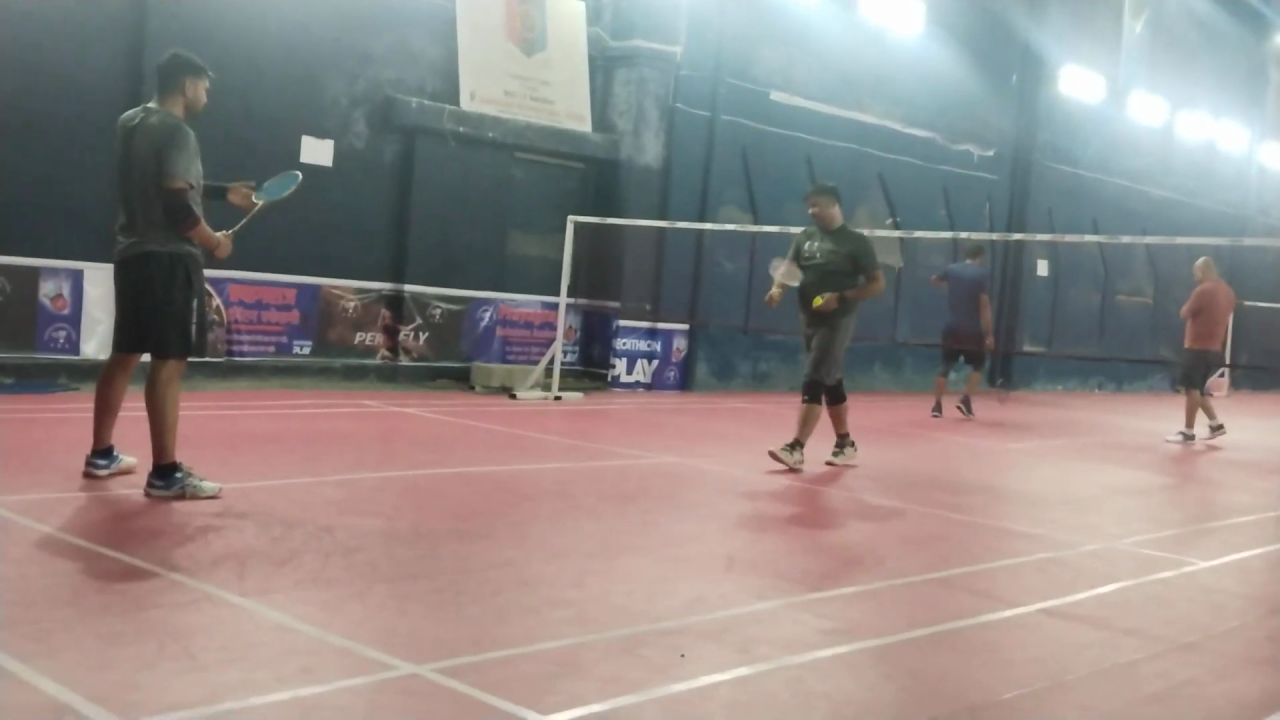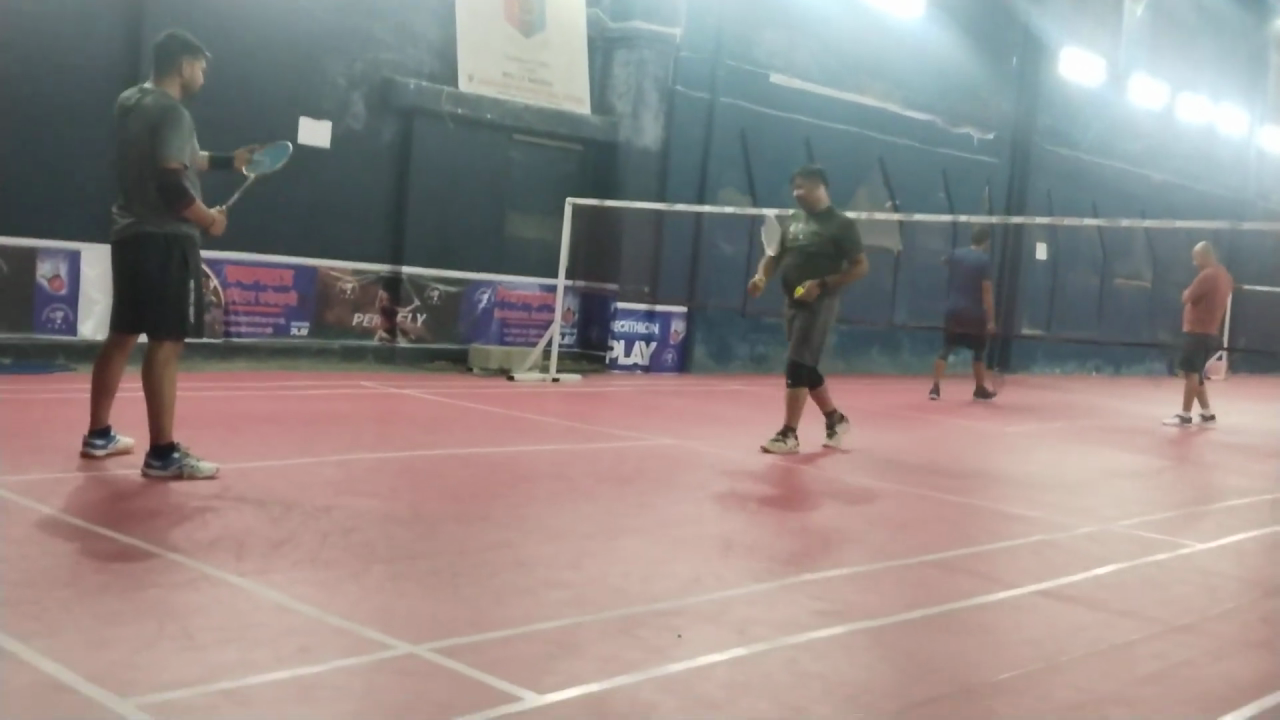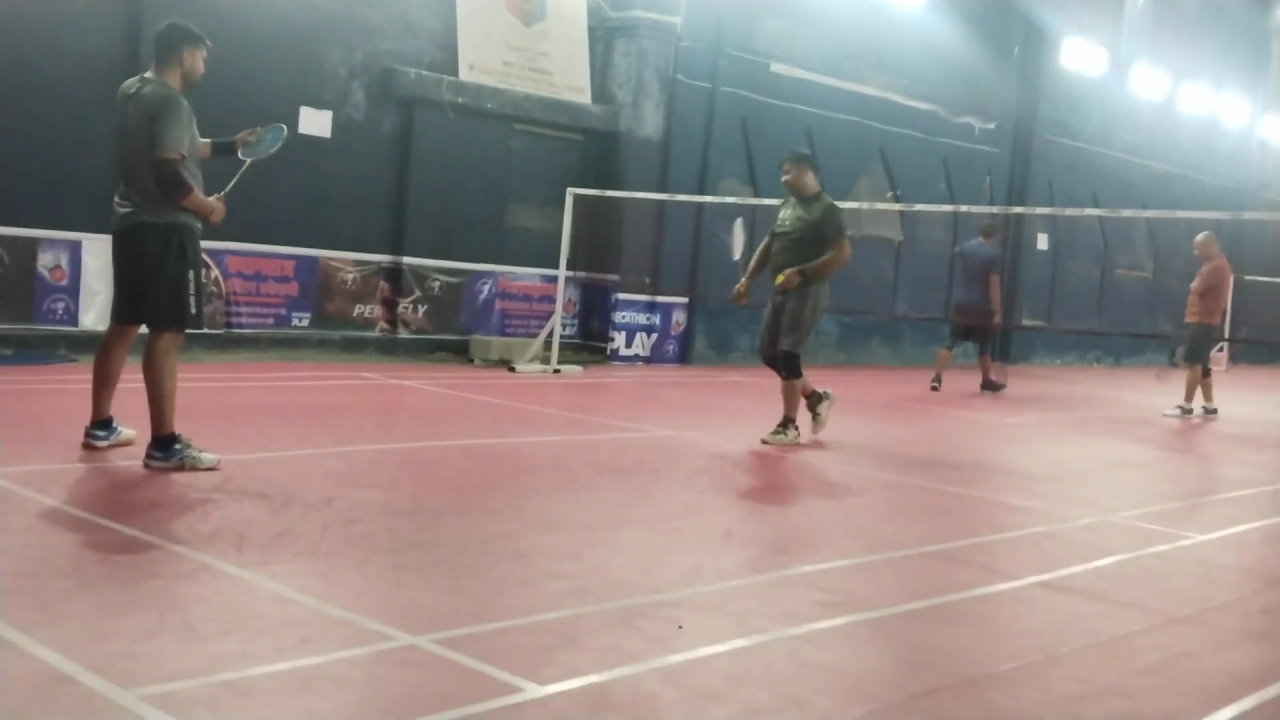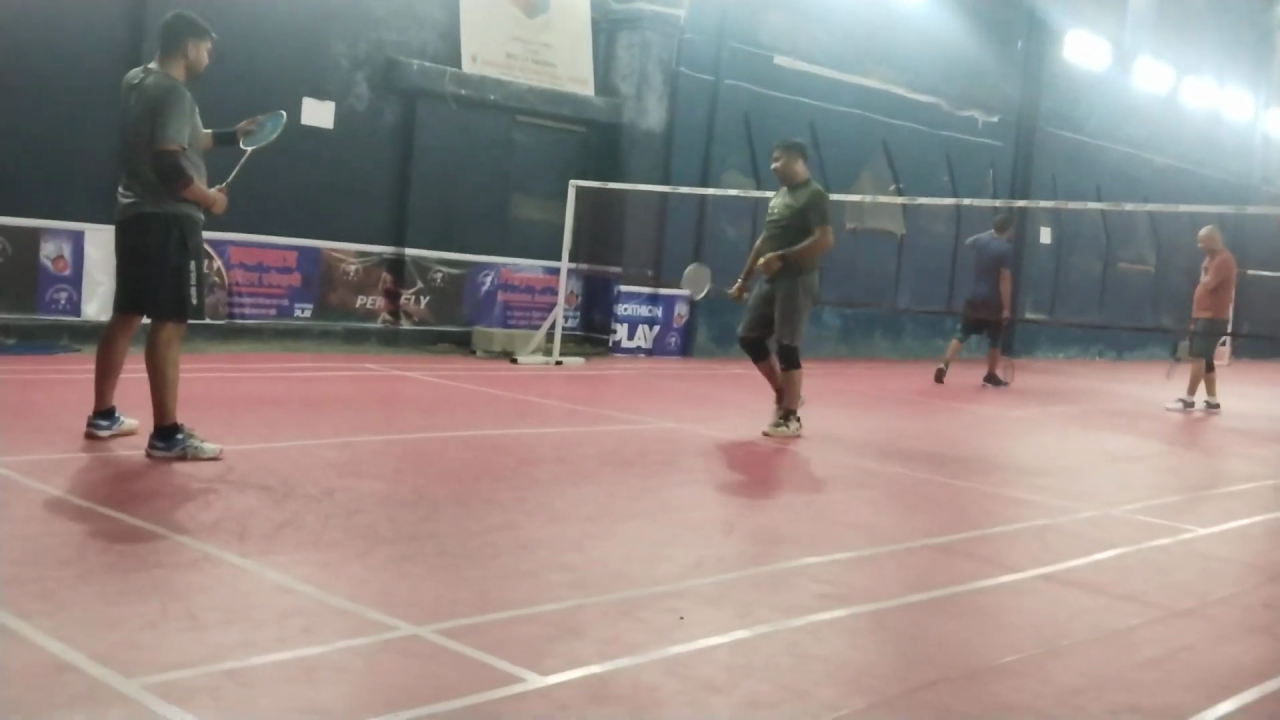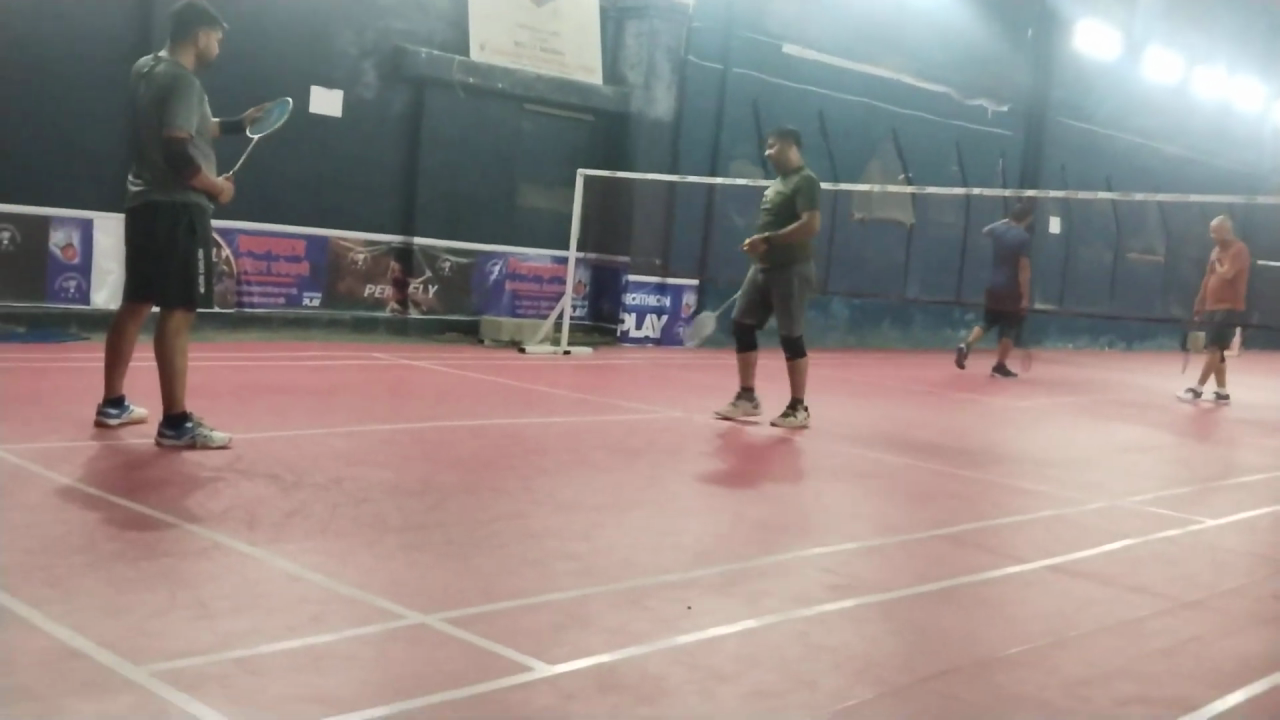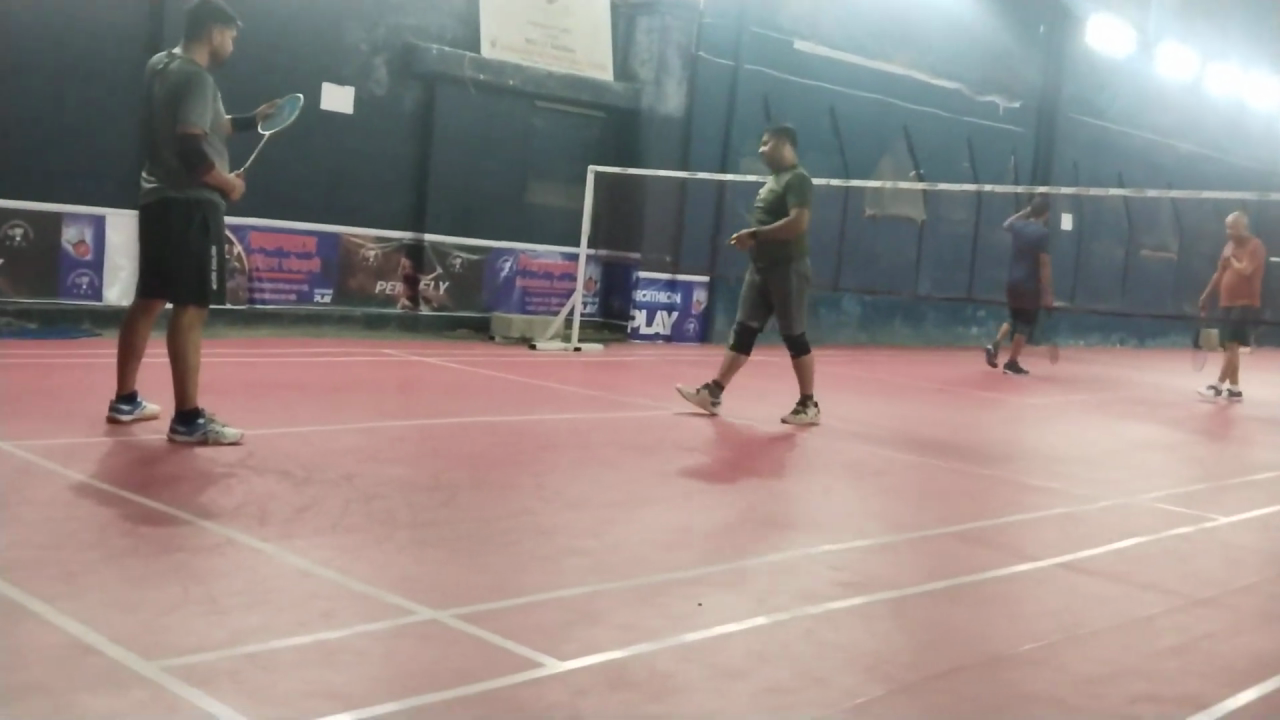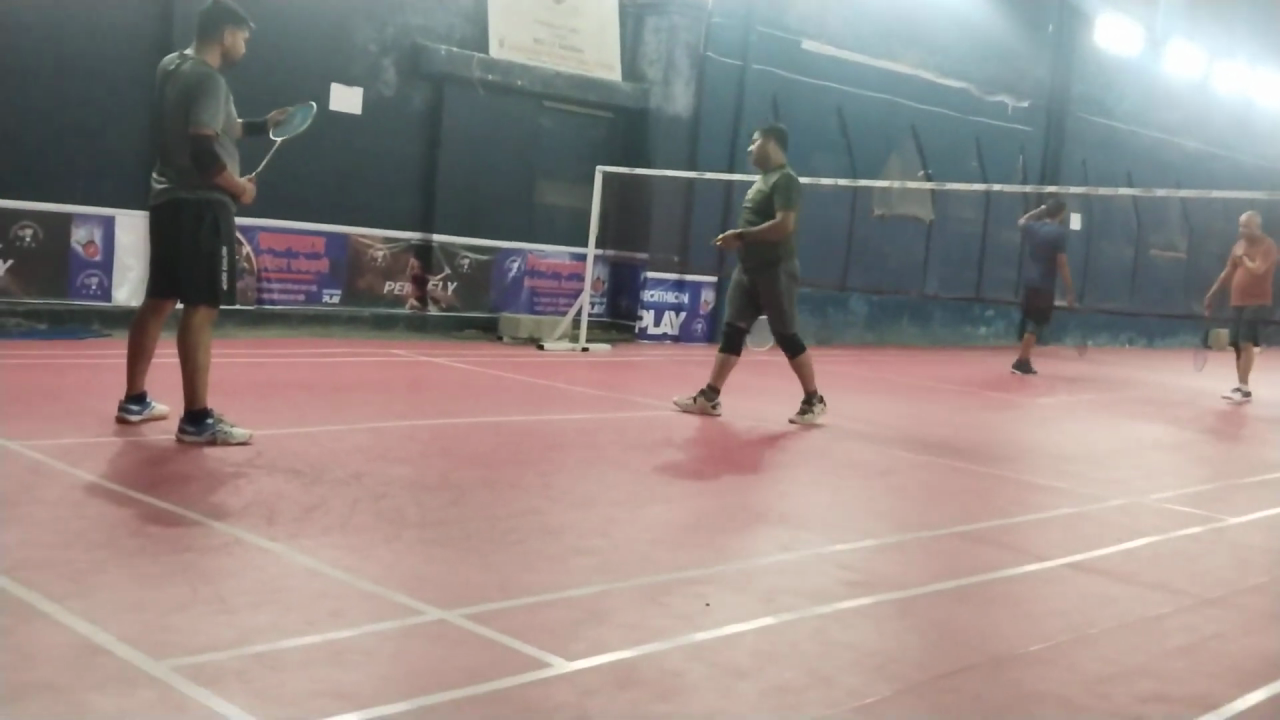
dt=0.1s
person 1, frame 1
left shoulder: (130, 122)
right shoulder: (176, 132)
right elbow: (176, 206)
left wrist: (222, 192)
right wrist: (214, 241)
left hip: (132, 254)
right hip: (170, 260)
left knee: (123, 355)
right knee: (169, 363)
left ankle: (101, 454)
right ankle: (165, 473)
person 1, frame 2
left shoulder: (130, 102)
right shoulder: (172, 113)
right elbow: (171, 185)
left wrist: (228, 160)
right wrist: (209, 218)
left hip: (131, 236)
right hip: (166, 241)
left knee: (121, 336)
right knee: (165, 344)
left ankle: (99, 434)
right ankle: (163, 454)
person 1, frame 3
left shoulder: (132, 91)
right shoulder: (171, 103)
right elbow: (168, 176)
left wrist: (231, 145)
right wrist: (207, 206)
left hip: (131, 227)
right hip: (166, 231)
left knee: (122, 327)
right knee: (165, 334)
left ankle: (100, 425)
right ankle: (164, 445)
person 1, frame 4
left shoulder: (137, 81)
right shoulder: (173, 93)
right elbow: (169, 166)
left wrist: (232, 134)
right wrist: (209, 198)
left hip: (135, 217)
right hip: (169, 222)
left knee: (125, 317)
right knee: (168, 325)
left ankle: (103, 415)
right ankle: (166, 435)
person 1, frame 5
left shoulder: (147, 69)
right shoulder: (181, 81)
right elbow: (177, 154)
left wrist: (239, 123)
right wrist: (216, 187)
left hip: (145, 205)
right hip: (178, 210)
left knee: (135, 305)
right knee: (177, 313)
left ankle: (112, 404)
right ankle: (175, 423)
person 1, frame 6
left shoulder: (161, 66)
right shoulder: (196, 78)
right elbow: (191, 150)
left wrist: (250, 120)
right wrist: (228, 184)
left hip: (157, 201)
right hip: (191, 207)
left knee: (148, 301)
right knee: (189, 309)
left ankle: (125, 400)
right ankle: (188, 419)
person 1, frame 7
left shoulder: (172, 67)
right shoulder: (207, 79)
right elbow: (203, 152)
left wrist: (262, 125)
right wrist: (239, 187)
left hip: (168, 202)
right hip: (202, 208)
left knee: (158, 301)
right knee: (200, 310)
left ankle: (134, 400)
right ankle: (197, 419)
person 2, frame 1
left shoulder: (856, 242)
right shoulder: (806, 237)
left elbow: (878, 283)
left wrist: (841, 298)
right wrist: (776, 289)
left hip: (836, 323)
right hip: (809, 321)
left knee: (813, 384)
right knee: (831, 385)
left ankle: (796, 448)
right ankle: (845, 443)
person 2, frame 2
left shoulder: (840, 224)
right shoulder: (794, 220)
left elbow: (861, 266)
right elbow: (776, 255)
left wrist: (823, 285)
right wrist: (761, 276)
left hip: (819, 306)
right hip: (794, 305)
left knee: (798, 366)
right knee: (806, 369)
left ankle: (788, 435)
right ankle: (837, 420)
person 2, frame 3
left shoulder: (825, 209)
right shoulder: (787, 206)
left elbow: (842, 253)
right elbow: (768, 245)
left wrist: (802, 272)
right wrist: (746, 279)
left hip: (806, 292)
right hip: (781, 291)
left knee: (787, 355)
right knee: (769, 354)
left ankle: (788, 426)
right ankle: (817, 399)
person 2, frame 4
left shoulder: (814, 195)
right shoulder: (780, 195)
left elbow: (825, 240)
right elbow: (764, 239)
left wrist: (783, 258)
right wrist: (743, 277)
left hip: (796, 281)
right hip: (769, 281)
left knee: (787, 347)
right knee: (749, 339)
left ankle: (790, 417)
right ankle: (784, 396)
person 2, frame 5
left shoulder: (805, 181)
right shoulder: (777, 182)
left elbow: (811, 225)
left wrist: (767, 240)
right wrist: (757, 250)
left hip: (791, 270)
right hip: (763, 268)
left knee: (790, 337)
right knee: (742, 327)
left ankle: (798, 408)
right ankle: (747, 397)
person 2, frame 6
left shoulder: (797, 179)
right shoulder: (775, 179)
left elbow: (798, 223)
left wrist: (754, 235)
left hip: (788, 269)
right hip: (761, 268)
left knee: (793, 336)
right knee: (744, 331)
left ankle: (809, 404)
right ankle: (711, 393)
person 2, frame 7
left shoulder: (783, 180)
right shoulder: (763, 179)
left elbow: (785, 226)
left wrist: (740, 236)
left hip: (775, 270)
right hip: (749, 268)
left knee: (787, 337)
right knee: (732, 331)
left ankle: (814, 401)
right ankle: (709, 397)
person 3, frame 1
left shoulder: (1204, 290)
right shoulder: (1228, 292)
left elbow: (1184, 314)
left hip: (1198, 348)
right hip: (1214, 349)
left knee: (1191, 389)
right knee: (1198, 390)
left ankle: (1188, 432)
right ankle: (1215, 423)
person 3, frame 2
left shoulder: (1207, 275)
right shoulder: (1222, 275)
left elbow: (1186, 298)
left wrist: (1191, 290)
left hip: (1198, 332)
right hip: (1208, 332)
left knee: (1190, 373)
right knee: (1195, 373)
left ankle: (1185, 415)
right ankle: (1207, 412)
person 3, frame 3
left shoulder: (1215, 267)
right shoulder: (1218, 265)
left elbow: (1195, 289)
left wrist: (1198, 279)
left hip: (1203, 323)
right hip: (1208, 323)
left knee: (1193, 364)
right knee: (1201, 365)
left ankle: (1186, 406)
right ankle: (1210, 407)
person 3, frame 4
left shoulder: (1224, 259)
right shoulder: (1211, 258)
left elbow: (1208, 284)
left wrist: (1204, 272)
right wrist: (1195, 314)
left hip: (1213, 318)
right hip: (1203, 316)
left knee: (1197, 358)
right knee: (1204, 360)
left ankle: (1188, 400)
right ankle: (1212, 401)
person 3, frame 5
left shoulder: (1239, 250)
right shoulder: (1218, 249)
left elbow: (1226, 274)
right elbow: (1209, 277)
left wrist: (1216, 263)
right wrist: (1199, 302)
left hip: (1229, 309)
right hip: (1215, 307)
left knee: (1214, 348)
right knee: (1216, 350)
left ankle: (1198, 389)
right ankle: (1222, 392)
person 3, frame 6
left shoulder: (1255, 246)
right shoulder: (1229, 245)
left elbow: (1244, 270)
right elbow: (1220, 273)
left wrist: (1231, 259)
right wrist: (1206, 295)
left hip: (1245, 304)
right hip: (1227, 304)
left knee: (1232, 344)
right knee: (1228, 346)
left ankle: (1218, 385)
right ankle: (1234, 389)
person 3, frame 7
left shoulder: (1268, 246)
right shoulder: (1240, 244)
left elbow: (1257, 269)
right elbow: (1228, 271)
left wrist: (1243, 257)
right wrist: (1212, 293)
left hip: (1257, 304)
right hip: (1238, 303)
left knee: (1246, 344)
right knee: (1238, 346)
left ankle: (1241, 388)
right ankle: (1244, 388)
person 4, frame 1
left shoulder: (952, 270)
right shoulder: (982, 274)
left elbow: (935, 280)
right elbow: (985, 306)
right wrist: (989, 334)
left hip: (950, 328)
right hip: (971, 330)
left knee: (945, 367)
right knee: (977, 366)
left ankle: (937, 405)
right ankle: (966, 399)
person 4, frame 2
left shoulder: (956, 254)
right shoulder: (984, 260)
left elbow: (945, 260)
right elbow: (987, 291)
right wrist: (991, 319)
left hip: (952, 312)
right hip: (974, 315)
left knee: (945, 350)
right knee: (978, 352)
left ankle: (935, 388)
right ankle: (980, 389)
person 4, frame 3
left shoulder: (966, 247)
right shoulder: (994, 254)
left elbow: (957, 250)
right elbow: (994, 285)
left wrist: (976, 242)
right wrist: (997, 313)
left hip: (960, 304)
right hip: (981, 307)
left knee: (951, 342)
right knee: (984, 346)
left ankle: (937, 377)
right ankle: (987, 382)
person 4, frame 4
left shoulder: (981, 241)
right shoulder: (1006, 249)
left elbow: (969, 242)
right elbow: (1005, 281)
left wrist: (990, 233)
right wrist: (1007, 308)
left hip: (974, 298)
right hip: (994, 302)
left knee: (962, 334)
right knee: (995, 339)
left ankle: (944, 365)
right ankle: (991, 376)
person 4, frame 5
left shoulder: (998, 230)
right shoulder: (1024, 238)
left elbow: (986, 230)
right elbow: (1024, 269)
left wrist: (1006, 221)
right wrist: (1026, 297)
left hip: (993, 287)
right hip: (1011, 291)
left knee: (987, 323)
right knee: (1009, 329)
left ankle: (966, 345)
right ankle: (1000, 366)
person 4, frame 6
left shoulder: (1017, 227)
right shoulder: (1042, 233)
left elbow: (1007, 223)
right elbow: (1044, 265)
left wrist: (1025, 211)
right wrist: (1048, 293)
left hip: (1013, 283)
right hip: (1030, 287)
left knee: (1014, 320)
right knee: (1025, 326)
left ankle: (995, 344)
right ankle: (1011, 363)
person 4, frame 7
left shoulder: (1031, 227)
right shoulder: (1059, 233)
left elbow: (1021, 221)
right elbow: (1062, 265)
left wrist: (1038, 211)
right wrist: (1070, 292)
left hip: (1028, 283)
right hip: (1043, 286)
left knee: (1030, 321)
right knee: (1036, 325)
left ankle: (1024, 359)
right ankle: (1021, 363)
